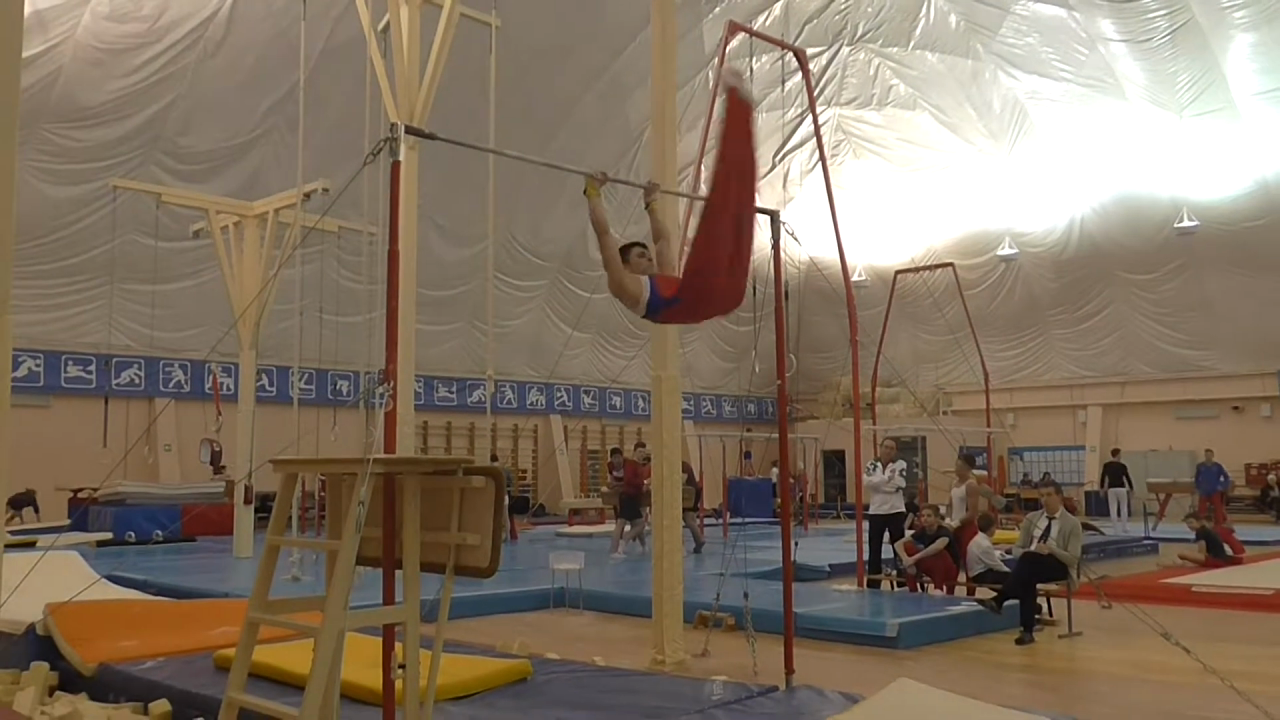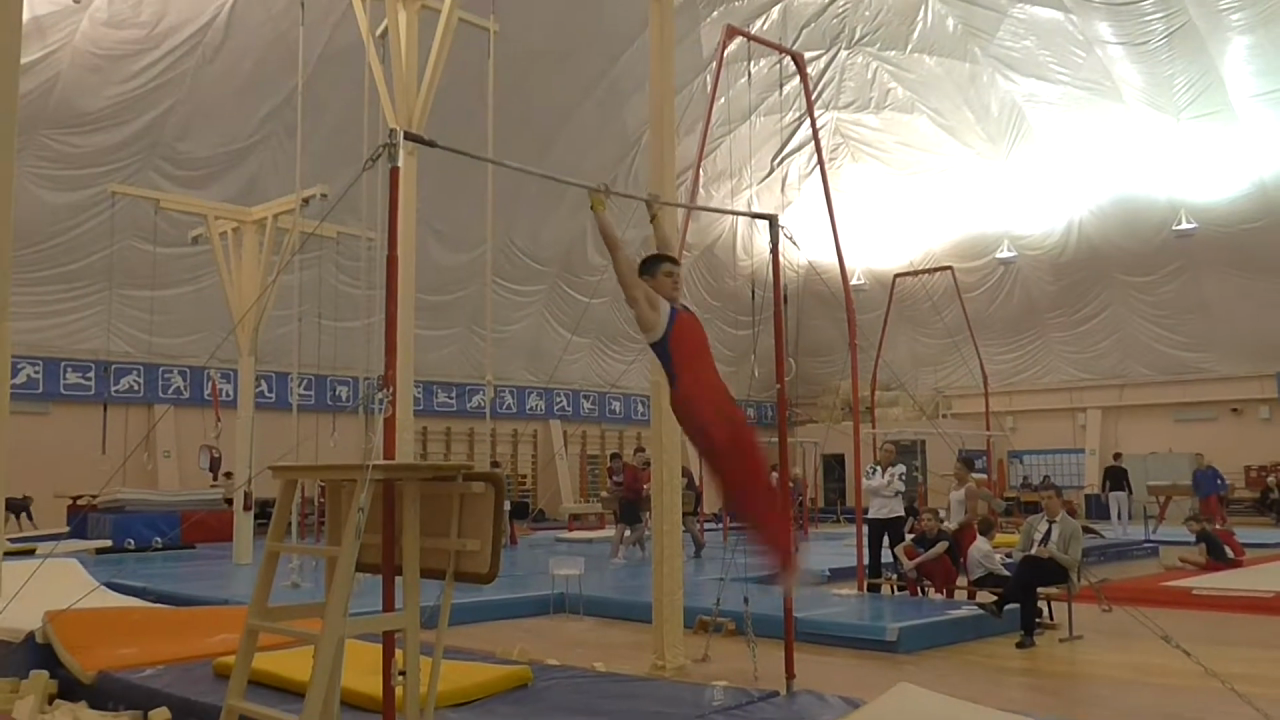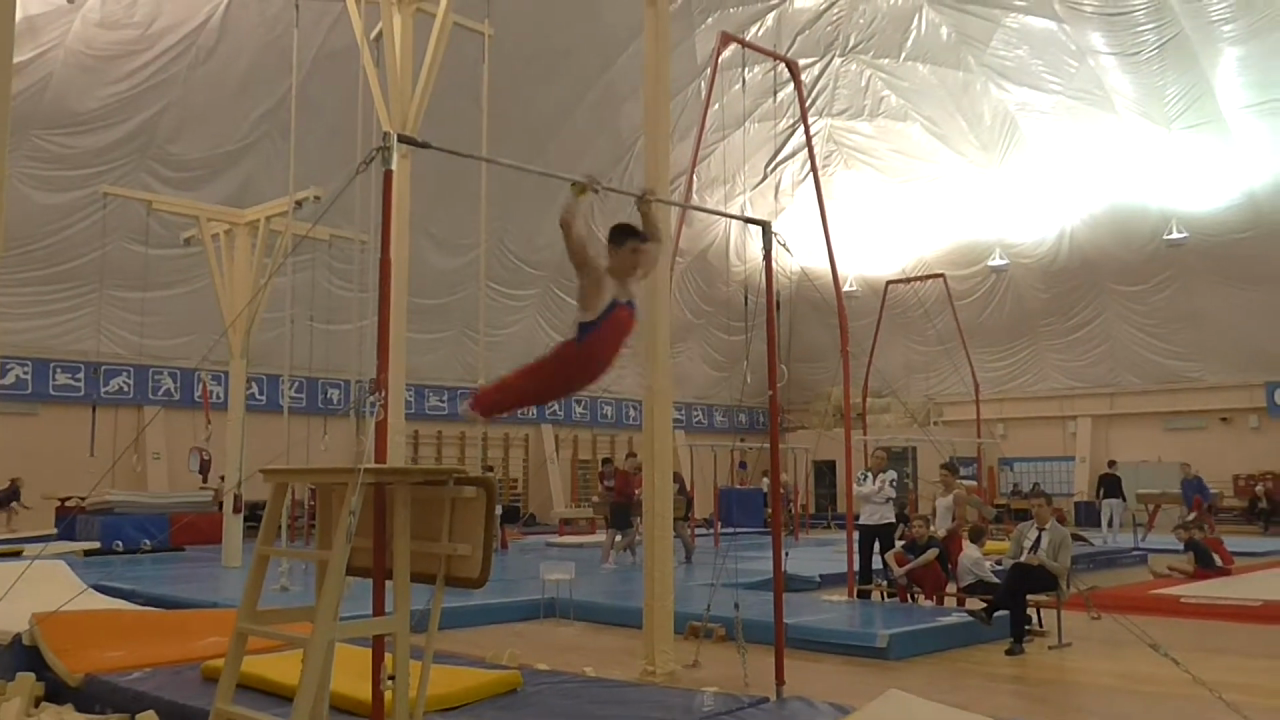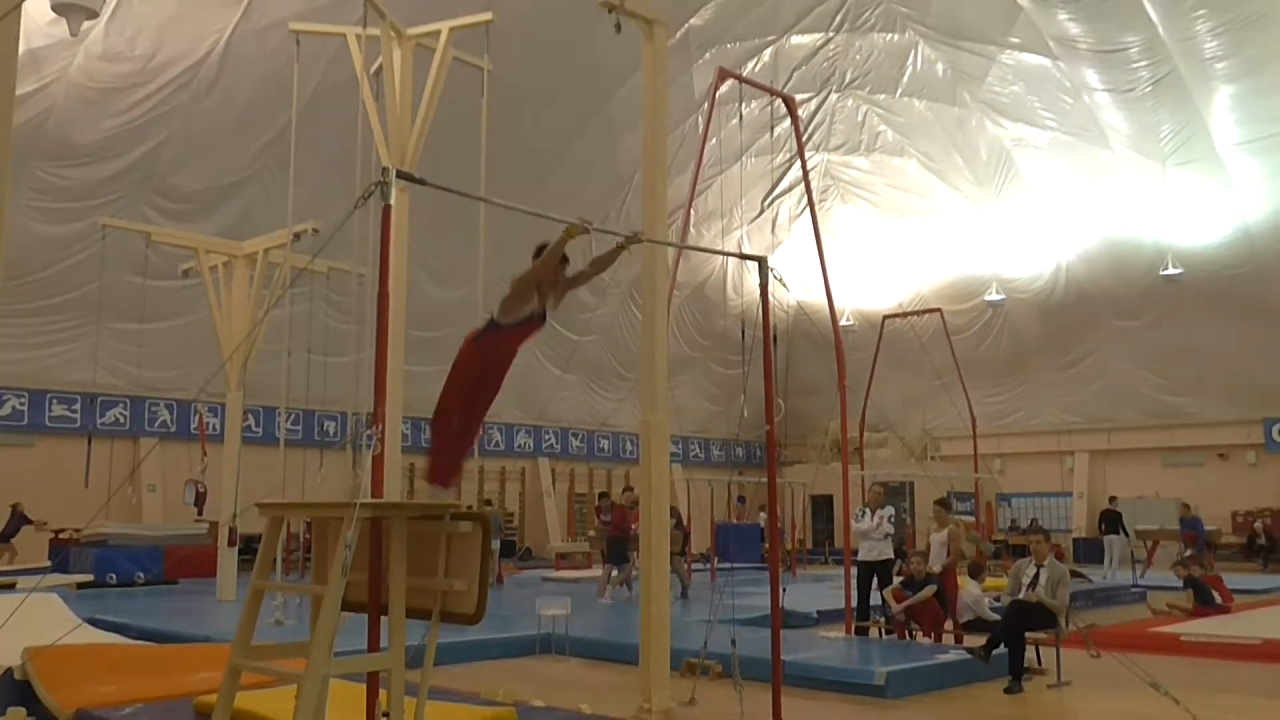
dt=0.3s
person 1, frame 1
left shoulder: (662, 276)
right shoulder: (623, 286)
left elbow: (663, 239)
right elbow: (603, 232)
left wrist: (651, 204)
right wrist: (593, 194)
left hip: (725, 294)
right hip: (702, 291)
person 1, frame 2
left shoulder: (677, 304)
right shoulder: (647, 303)
left elbow: (671, 255)
right elbow: (616, 249)
left wrist: (655, 218)
right wrist: (600, 210)
left hip: (715, 397)
right hip: (694, 404)
left knee: (751, 464)
right knee: (735, 467)
left ankle: (782, 547)
person 1, frame 3
left shoulder: (630, 279)
right shoulder: (595, 279)
left elbow: (655, 241)
right elbow: (568, 225)
left wrist: (645, 210)
right wrist: (578, 194)
left hip: (585, 366)
right hip: (569, 361)
left knee: (543, 390)
right ankle: (480, 403)
person 1, frame 4
left shoulder: (555, 292)
right shoulder: (523, 289)
left elbow: (591, 270)
right elbow: (544, 263)
left wrist: (621, 248)
right wrist: (565, 238)
left hip: (498, 361)
right hip: (476, 356)
left knee: (472, 418)
right knee: (452, 412)
left ankle: (447, 479)
right ankle: (438, 478)
